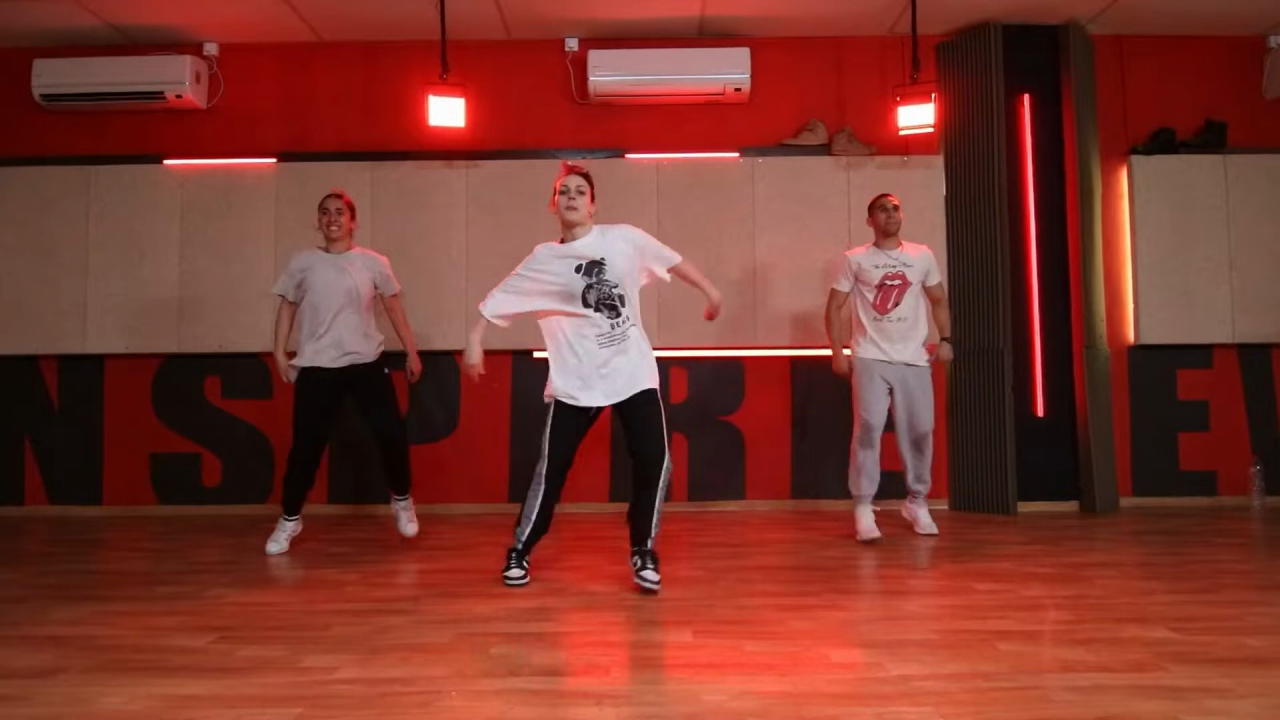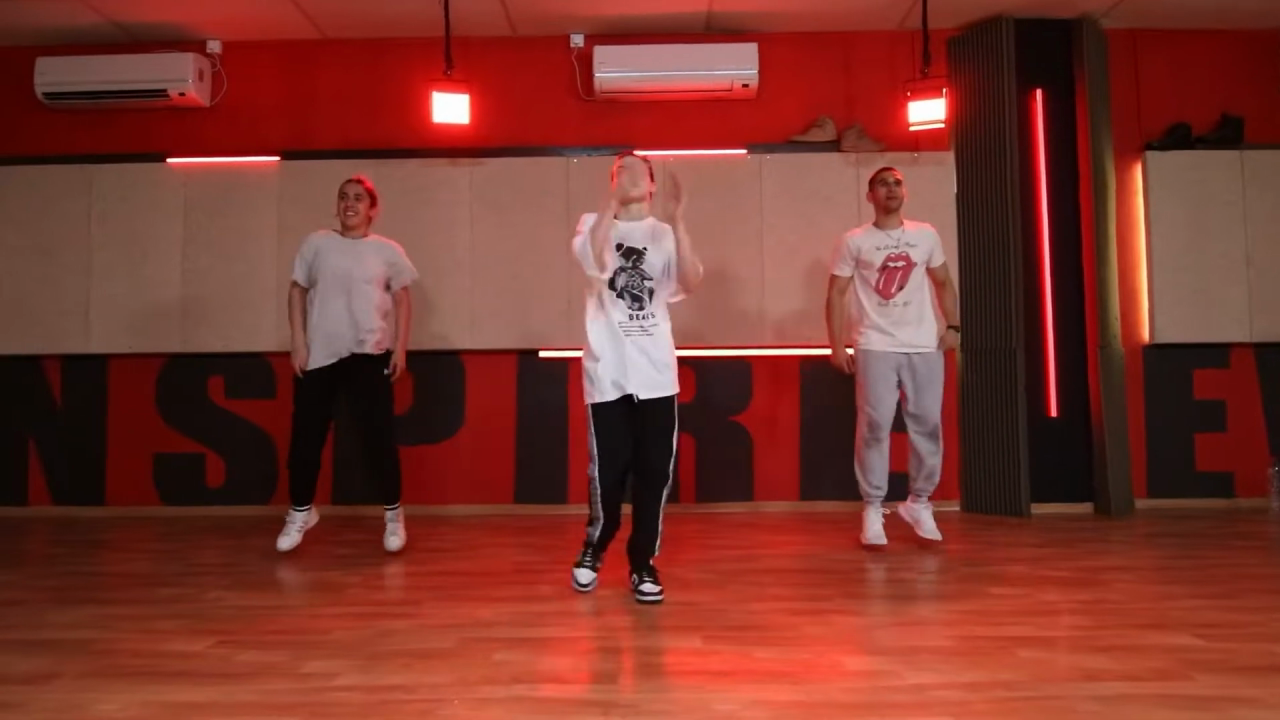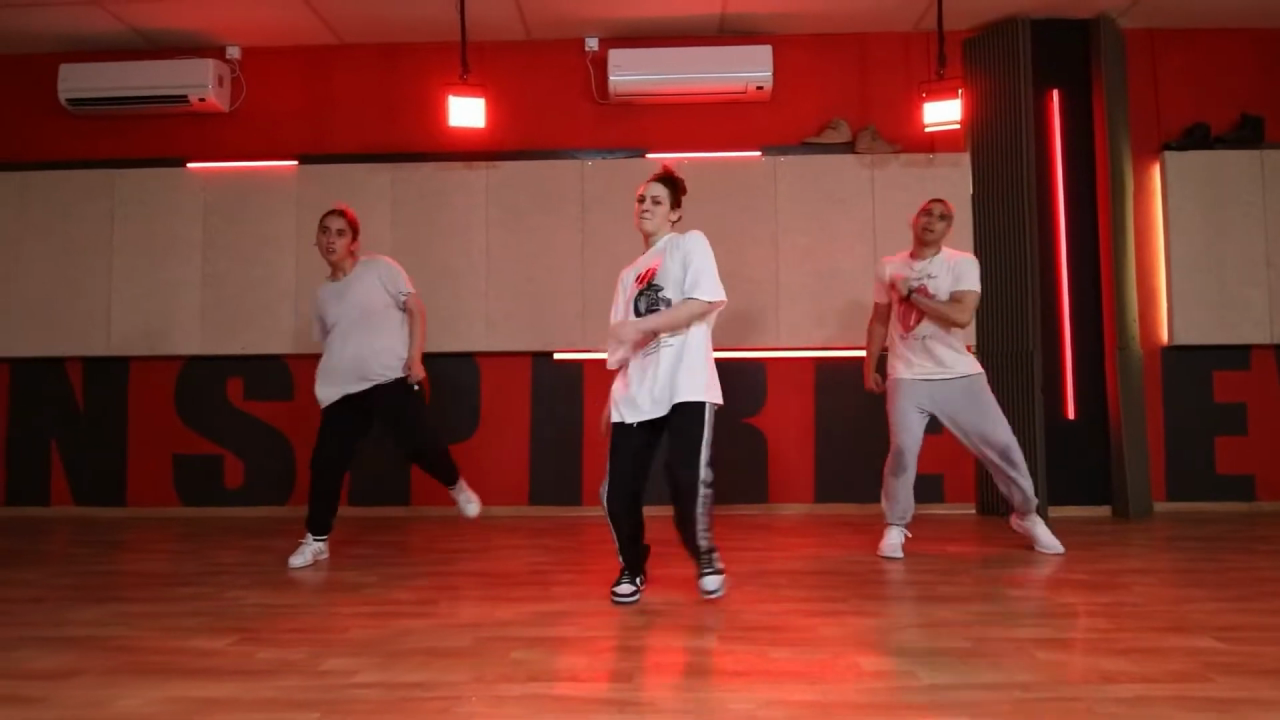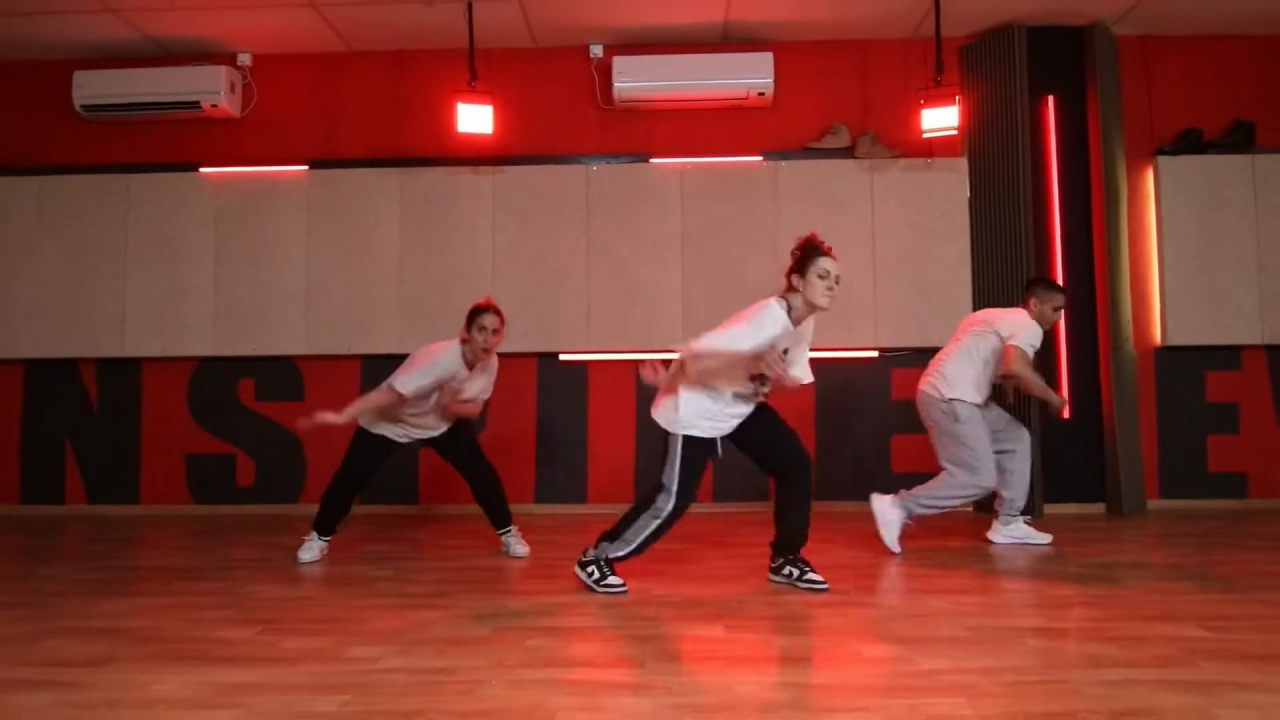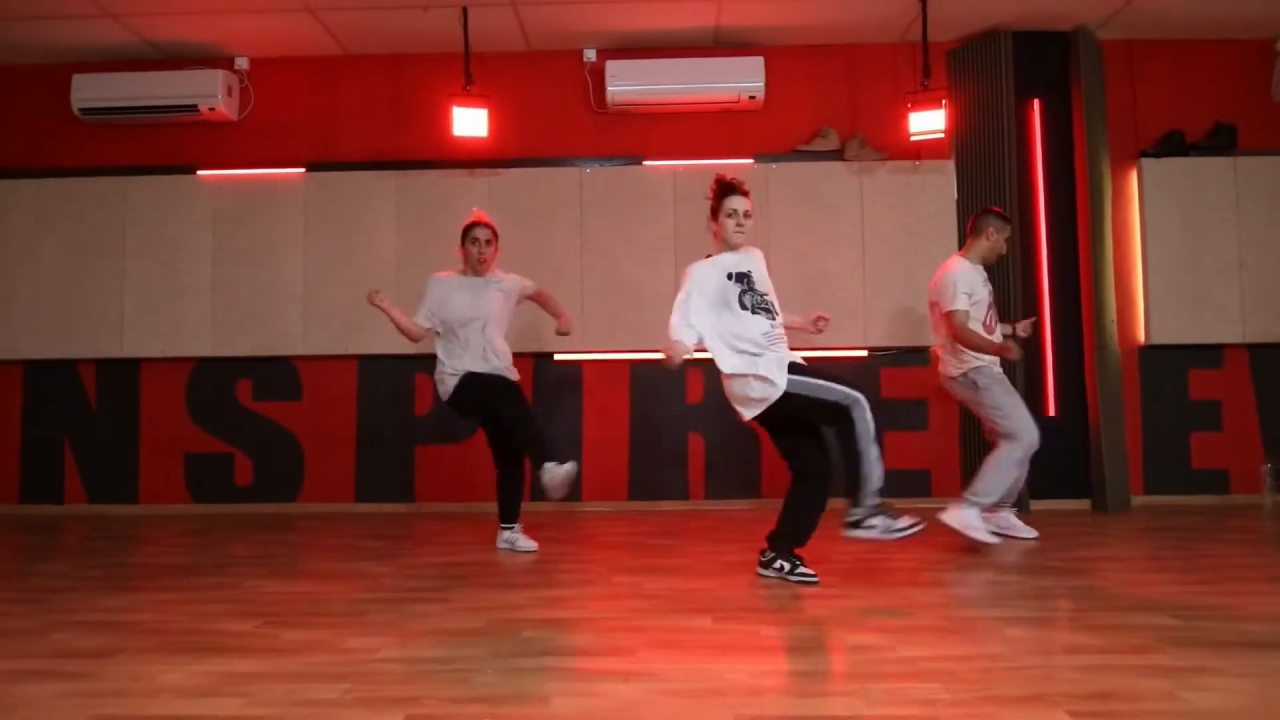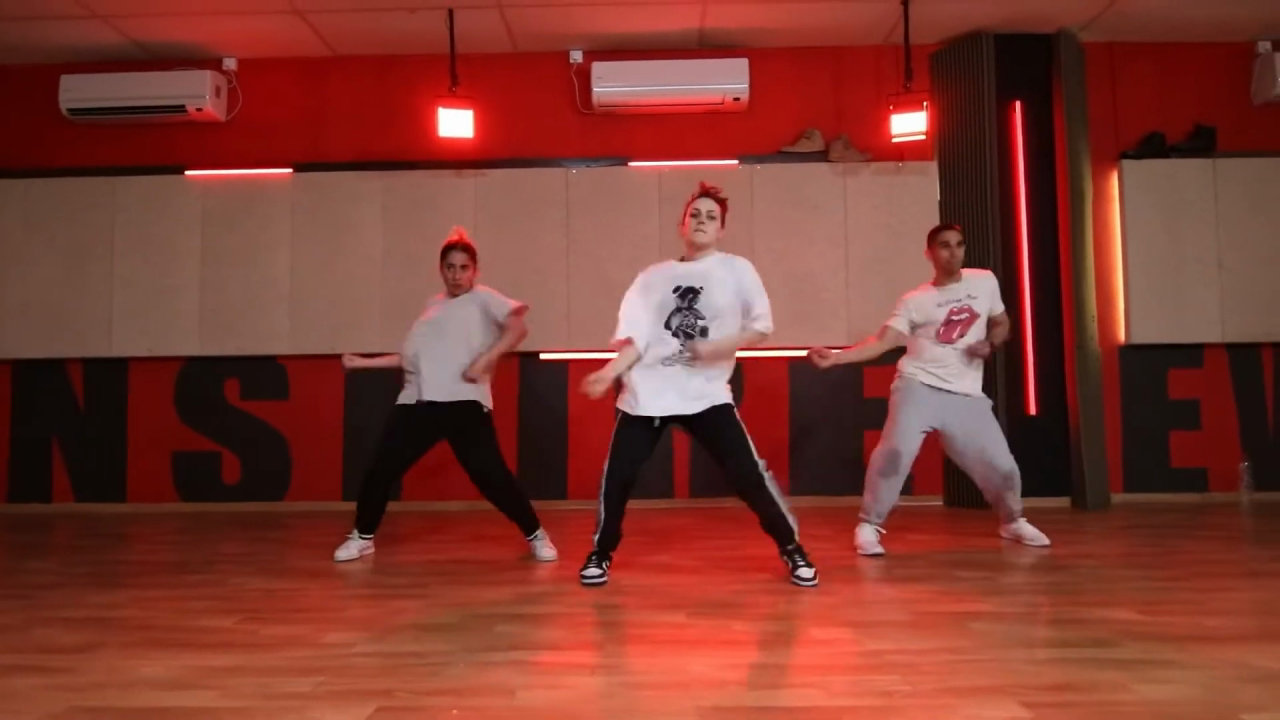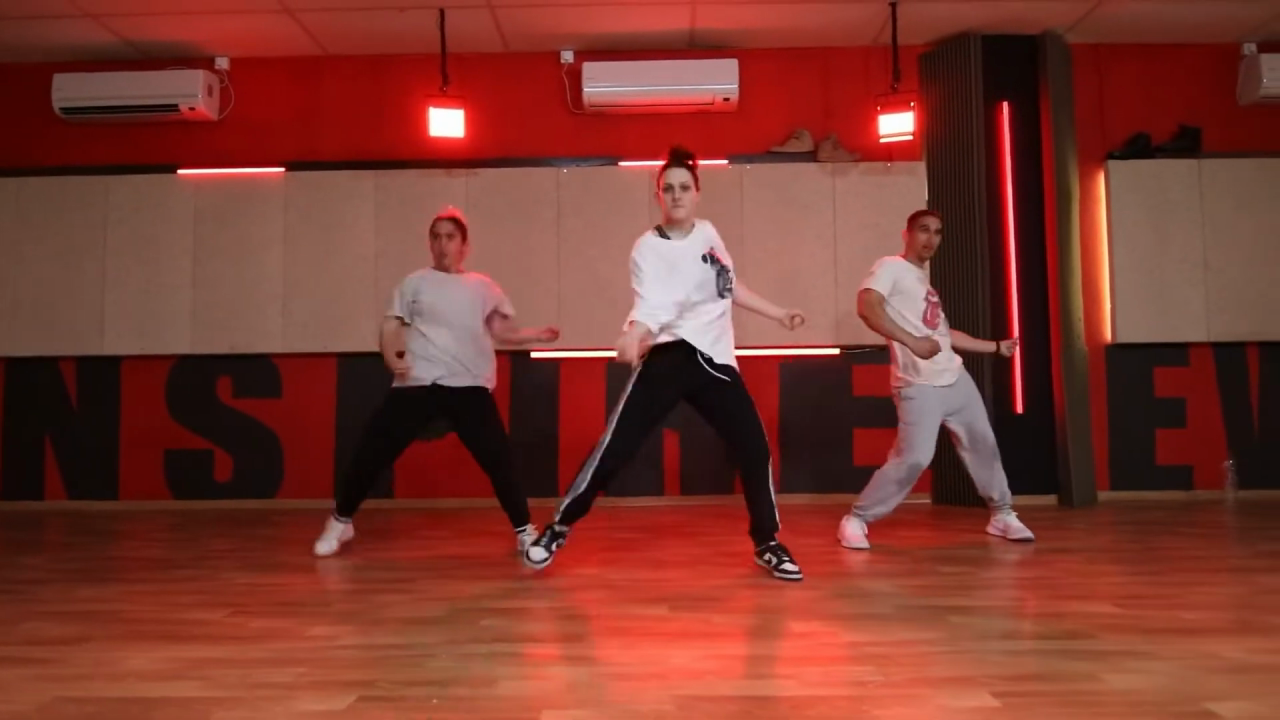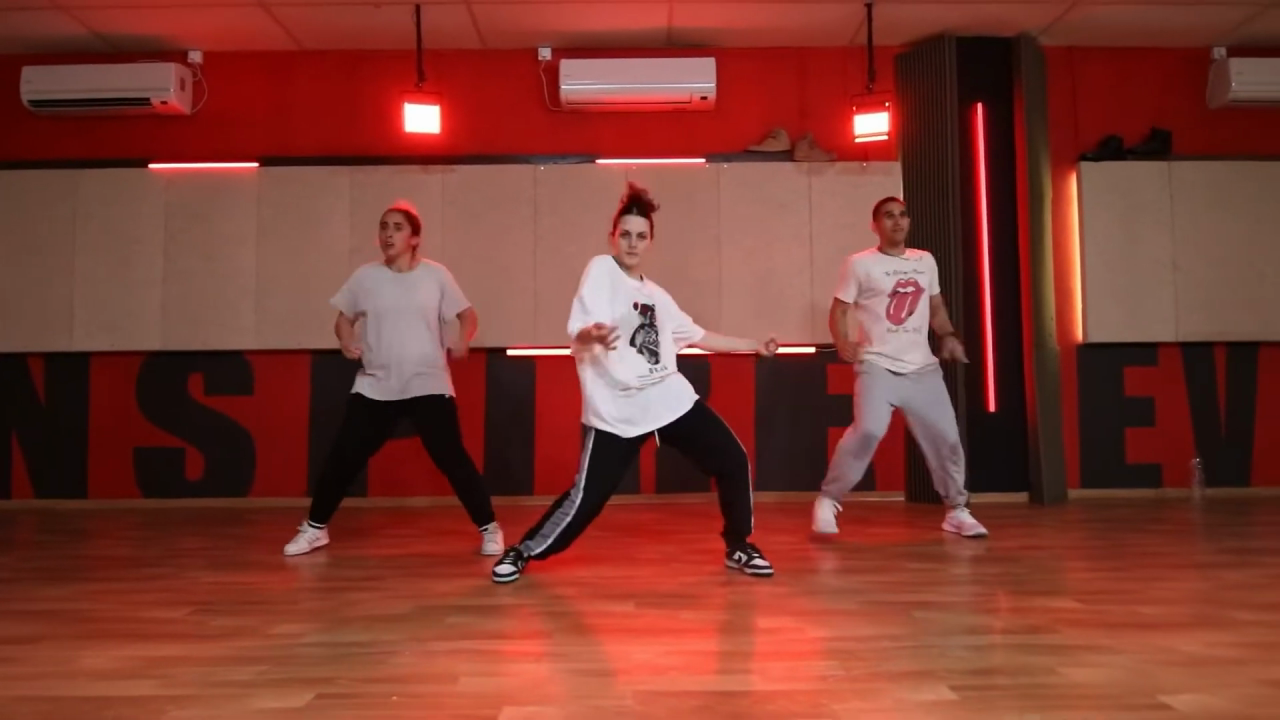
dt=0.5s
person 1, frame 1
left shoulder: (624, 238)
right shoulder: (544, 258)
left elbow: (672, 262)
right elbow: (497, 302)
left wrist: (709, 290)
right wrist: (474, 341)
left hip: (633, 372)
right hip: (575, 380)
left knee: (653, 459)
right knee: (552, 467)
left ankle: (643, 550)
right ankle: (521, 549)
person 1, frame 2
left shoulder: (668, 234)
right shoulder: (592, 223)
left elbow: (687, 283)
right elbow: (596, 261)
left wrist: (676, 221)
right wrist: (613, 200)
left hip: (656, 372)
right hip: (607, 370)
left knee: (655, 470)
right knee: (609, 469)
left ankle: (642, 563)
right ankle: (595, 546)
person 1, frame 3
left shoulder: (692, 244)
right shoulder: (629, 275)
left elbow: (707, 302)
left wrist: (644, 326)
right wrist: (614, 396)
left hip: (686, 387)
right hip: (636, 396)
left knee: (687, 477)
right knee: (618, 492)
left ankle: (704, 555)
right ankle: (632, 566)
person 1, frame 4
left shoulder: (803, 323)
right shoulder: (770, 316)
left elbow: (794, 377)
right elbow: (700, 353)
left wrist: (777, 372)
left hip: (743, 404)
right hip: (698, 407)
left knee: (795, 467)
right knee: (672, 497)
left ankle: (786, 560)
right ankle: (596, 558)
person 1, frame 5
left shoulder: (754, 258)
right shoulder: (701, 274)
right elbow: (682, 332)
left wrist: (802, 322)
right wrist: (676, 349)
left hip: (779, 374)
right hip: (762, 379)
left knee: (814, 469)
right knee: (855, 407)
left ankle: (779, 553)
right ankle: (866, 511)
person 1, frame 6
left shoulder: (735, 268)
right shoulder: (657, 275)
left elbow: (763, 325)
right elbow: (634, 333)
left wrist: (721, 346)
right wrist: (609, 371)
left hip: (707, 394)
right hip: (649, 391)
left knee: (749, 476)
right knee: (617, 476)
left ankle: (791, 549)
right ankle: (603, 552)
person 1, frame 7
left shoulder: (706, 231)
right shoulder: (649, 248)
left elbow: (729, 286)
right elbow: (648, 311)
left wrist: (778, 314)
right wrist: (633, 340)
left hip: (715, 360)
right hip: (670, 353)
left knee: (755, 449)
right knee: (615, 447)
left ankle: (767, 543)
right ankle: (560, 526)
person 1, frame 8
left shoulder: (655, 293)
right shoulder: (599, 269)
left elbow: (693, 336)
right elbow: (577, 333)
left wrist: (750, 346)
right wrist: (592, 335)
left hip: (672, 399)
right hip: (615, 410)
left knee: (733, 461)
right knee: (588, 495)
left ankle: (738, 545)
right ankle: (524, 552)
person 2, frame 1
left shoulder: (374, 263)
right shoulder: (303, 262)
left elbow: (393, 306)
right elbow: (288, 304)
left wrist: (411, 351)
right wrist: (279, 351)
left hip: (366, 362)
right hip: (317, 366)
left knee: (391, 432)
right knee: (306, 443)
left ankle: (401, 500)
right ankle: (290, 519)
person 2, frame 2
left shoulder: (388, 250)
right shoulder: (316, 243)
left elbow: (402, 301)
right elbow: (297, 291)
left wrist: (400, 348)
right wrist: (298, 341)
left hip: (368, 355)
right hip: (319, 356)
left knee: (378, 434)
right knee: (306, 436)
left ankle: (392, 512)
right ankle: (301, 511)
person 2, frame 3
left shoulder: (380, 268)
right shoulder: (324, 295)
left elbow: (416, 309)
left wrist: (415, 358)
right wrist: (329, 383)
left hip: (393, 379)
right hip: (344, 389)
left knee: (421, 444)
right knee: (326, 463)
left ankle: (456, 485)
right ankle: (317, 540)
person 2, frame 4
left shoulder: (490, 364)
right shoulder: (443, 360)
left elbow: (472, 409)
right elbow: (390, 392)
left wrist: (456, 406)
right wrist: (342, 416)
left hip: (440, 425)
right hip: (386, 424)
left knee: (482, 472)
right knee: (350, 479)
left ankle: (508, 533)
right ankle: (320, 537)
person 2, frame 5
left shoulder: (505, 283)
right shoulder: (440, 284)
left elbow: (539, 293)
right elbow: (419, 333)
left wrist: (561, 315)
right wrist: (387, 307)
left hip: (499, 376)
right hip: (462, 380)
left knee: (510, 453)
right knee: (518, 414)
left ankle: (510, 529)
right ankle: (548, 467)
person 2, frame 6
left shoulder: (484, 298)
right shoulder: (433, 305)
left elbow: (518, 326)
left wrist: (485, 359)
right wrist: (365, 362)
left hip: (464, 402)
right hip: (416, 403)
left knee: (490, 474)
right knee: (380, 470)
left ankle: (535, 534)
right ankle: (363, 536)
person 2, frame 7
left shoulder: (483, 286)
right shoulder: (415, 281)
left elbow: (502, 333)
right elbow: (391, 328)
left wrist: (538, 335)
right wrist: (391, 356)
left hip: (471, 385)
right hip: (418, 382)
left knee: (497, 459)
right knee: (374, 449)
left ankle: (525, 530)
right ankle: (341, 520)
person 2, frame 8
left shoulder: (435, 275)
right shoulder: (365, 277)
left elbow: (467, 314)
right elbow: (343, 319)
left wrist: (462, 340)
right wrist: (348, 343)
left hip: (429, 388)
right hip: (375, 389)
left knee: (452, 459)
right knee: (343, 457)
left ankle: (489, 527)
right ankle: (316, 527)
person 3, frame 1
left shoulder: (923, 256)
right shoulder: (854, 259)
left elbow: (939, 300)
right elbow: (834, 308)
left wrist: (945, 339)
right wrist: (837, 352)
left hip: (914, 359)
right hip: (870, 358)
left knee: (920, 429)
right knee: (869, 425)
left ankle: (916, 501)
right ankle: (863, 507)
person 3, frame 2
left shoulder: (925, 235)
right shoulder: (854, 242)
left elbow: (944, 284)
right elbow: (835, 295)
left wrist: (952, 327)
right wrist: (836, 344)
left hip: (924, 347)
right hip: (875, 347)
left knee: (928, 424)
right knee: (876, 423)
left ankle: (918, 503)
right ankle: (872, 508)
person 3, frame 3
left shoulder: (963, 264)
right shoulder: (889, 268)
left elbow: (962, 317)
right elbow: (879, 319)
left wrist: (914, 297)
right wrist: (870, 365)
left hip: (960, 374)
right hip: (908, 377)
left knee: (1001, 443)
right knee: (903, 448)
left ankle: (1028, 516)
right ankle: (896, 526)
person 3, frame 4
left shoulder: (996, 319)
right shoulder: (1028, 326)
right elbow: (1016, 368)
left wrist: (1005, 377)
right wrist: (1053, 397)
left hip: (953, 399)
right hip: (948, 400)
left knee: (1017, 439)
right knee: (979, 477)
left ankle: (1009, 523)
right ankle: (896, 505)
person 3, frame 5
left shoulder: (973, 271)
right shoulder: (957, 273)
right elbow: (961, 331)
left wrist: (1012, 329)
right wrist: (999, 348)
left hip: (983, 370)
right hip: (973, 372)
left knee: (1014, 437)
right knee: (1023, 437)
left ankle: (999, 513)
right ankle: (966, 510)
person 3, frame 6
left shoulder: (984, 281)
right shoulder: (916, 299)
left elbow: (1001, 324)
right elbow: (881, 340)
left wrist: (991, 342)
right wrist: (833, 357)
left hip: (966, 398)
right hip: (917, 389)
left knee: (1003, 469)
right knee: (895, 453)
left ankle: (1013, 521)
right ankle: (869, 525)
person 3, frame 7
left shoulder: (922, 279)
right shoulder: (890, 267)
right elbow: (866, 306)
left wrist: (995, 347)
right wrist: (911, 341)
left hip: (955, 378)
right hip: (919, 386)
left knee: (983, 445)
right knee: (912, 460)
left ankle: (1002, 514)
right ankle: (856, 520)
person 3, frame 8
left shoulder: (926, 261)
right shoulder: (860, 264)
left elbow: (936, 307)
right elbow: (838, 312)
left wrist: (950, 337)
right wrist: (843, 343)
left hip: (923, 368)
right hip: (879, 367)
left knee: (947, 438)
right knee: (867, 431)
left ankle: (957, 511)
right ankle: (828, 500)
